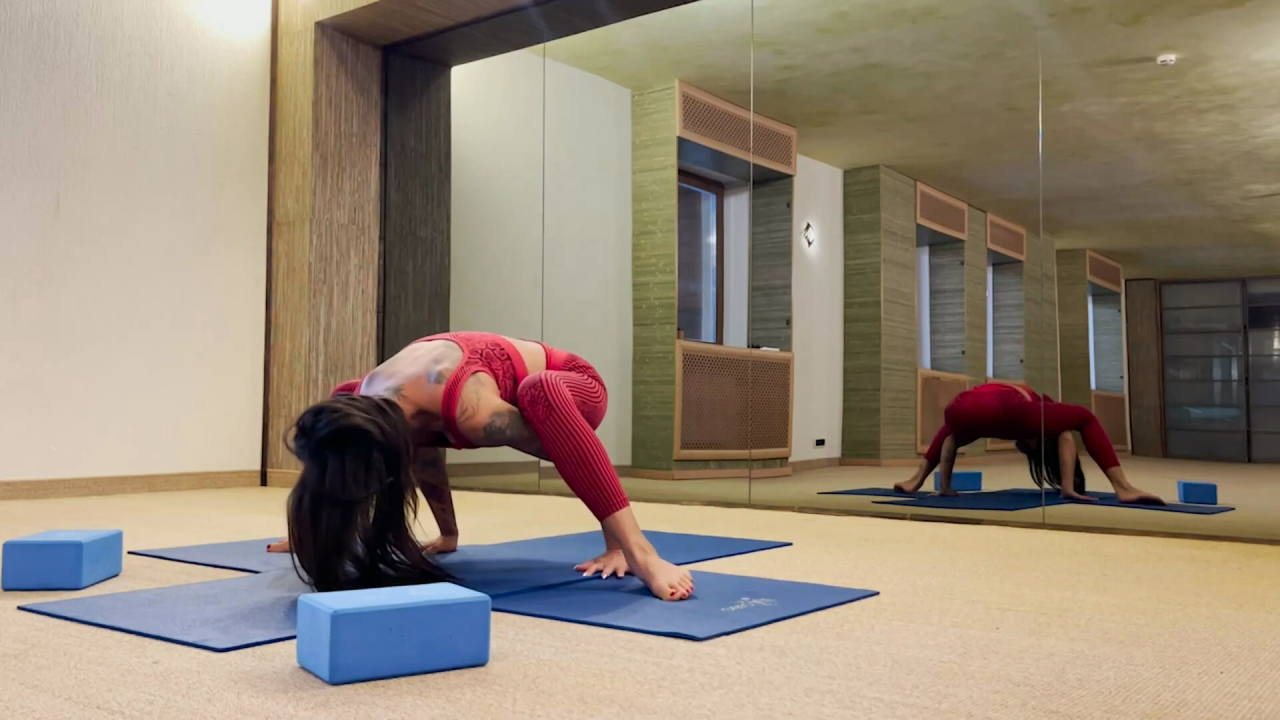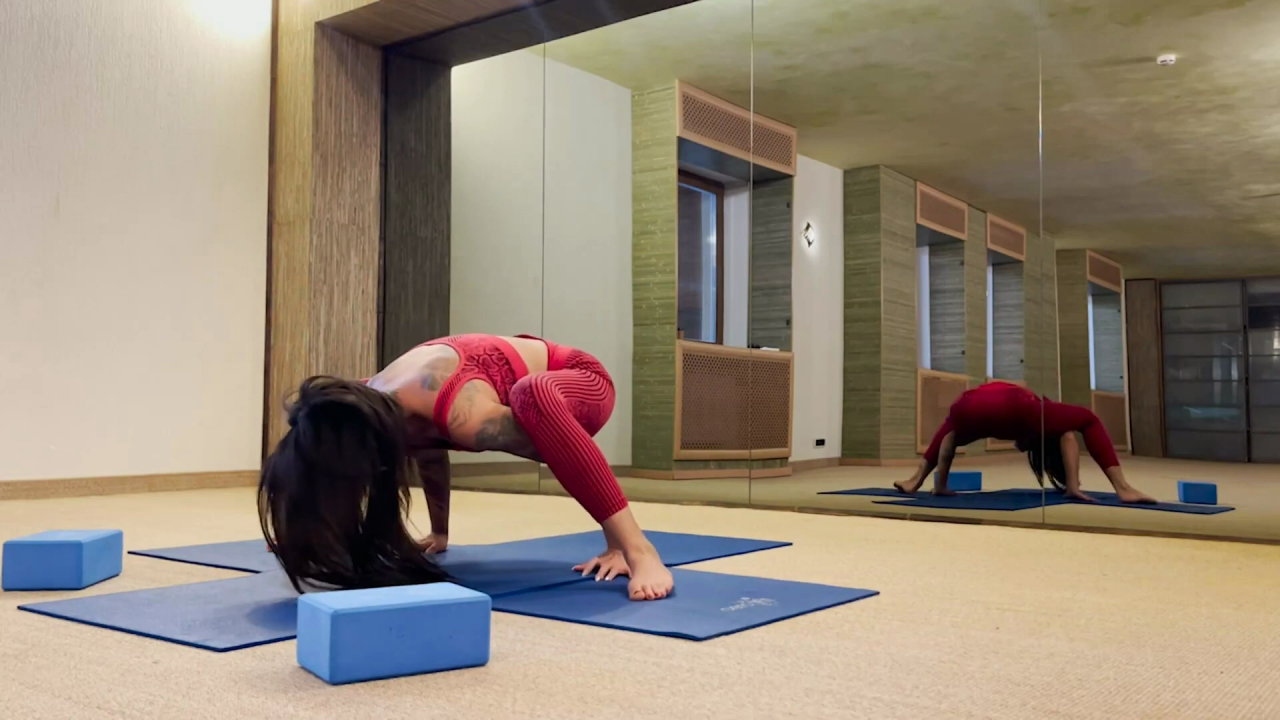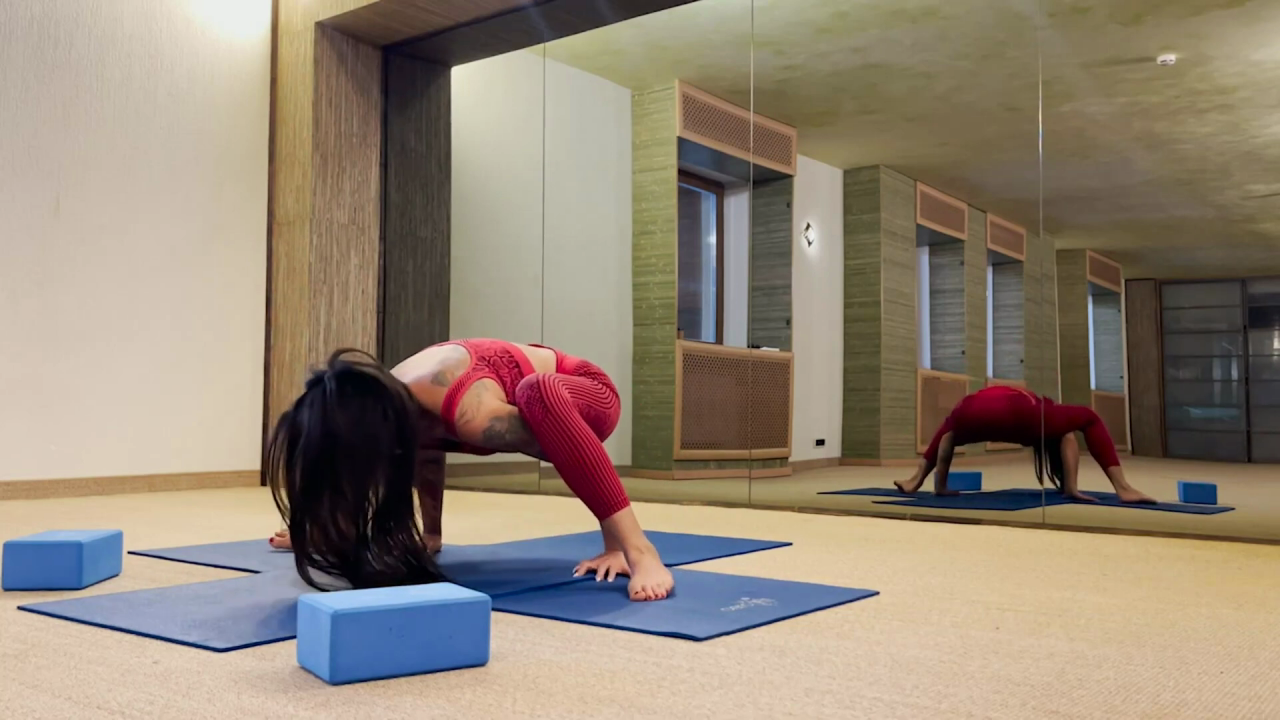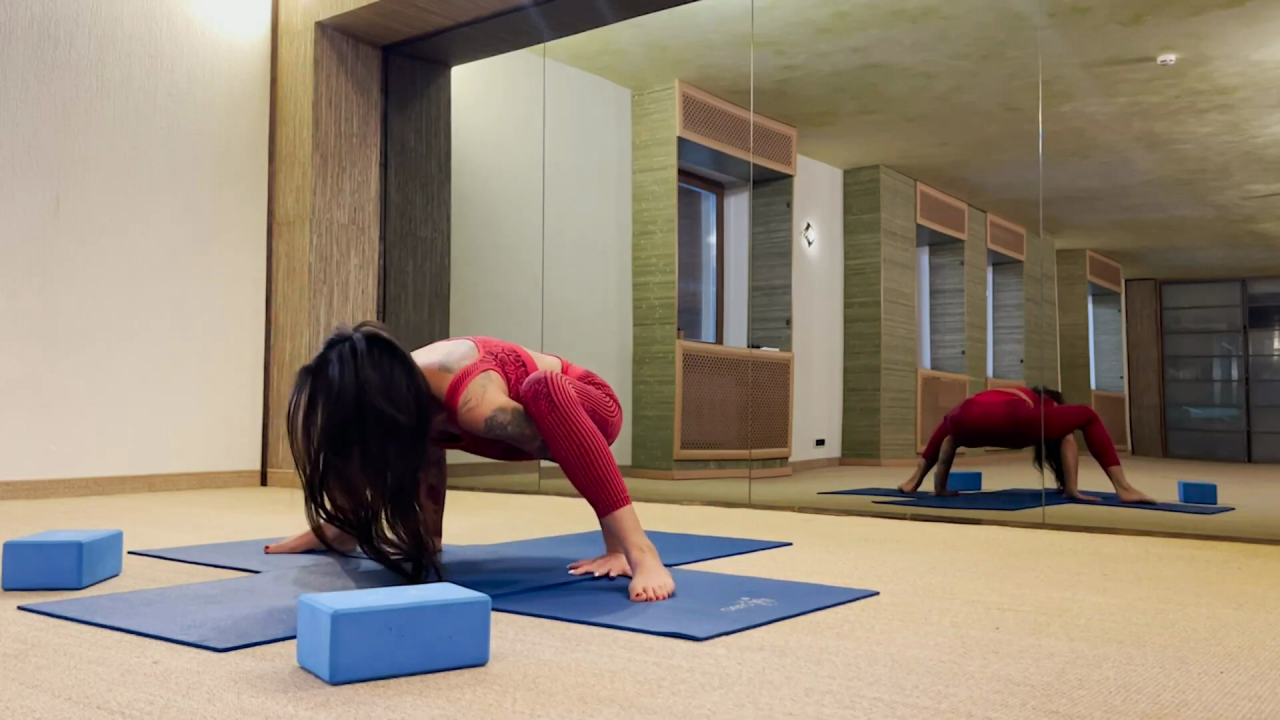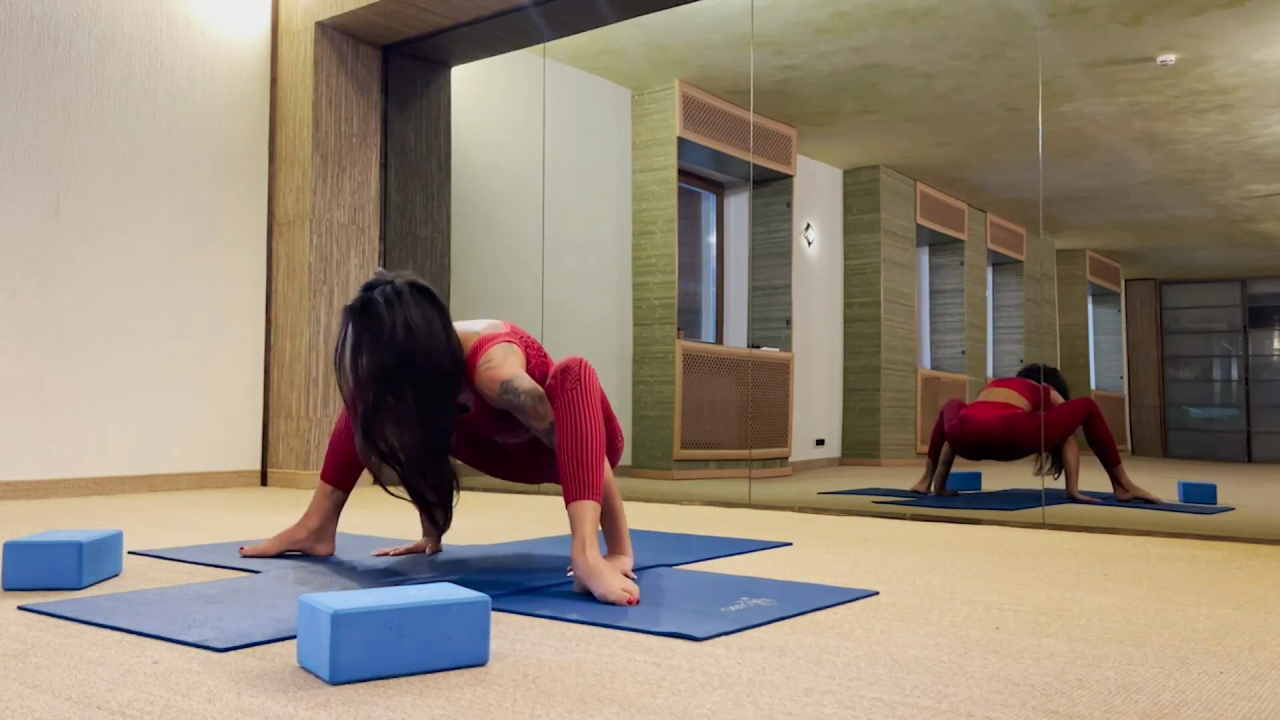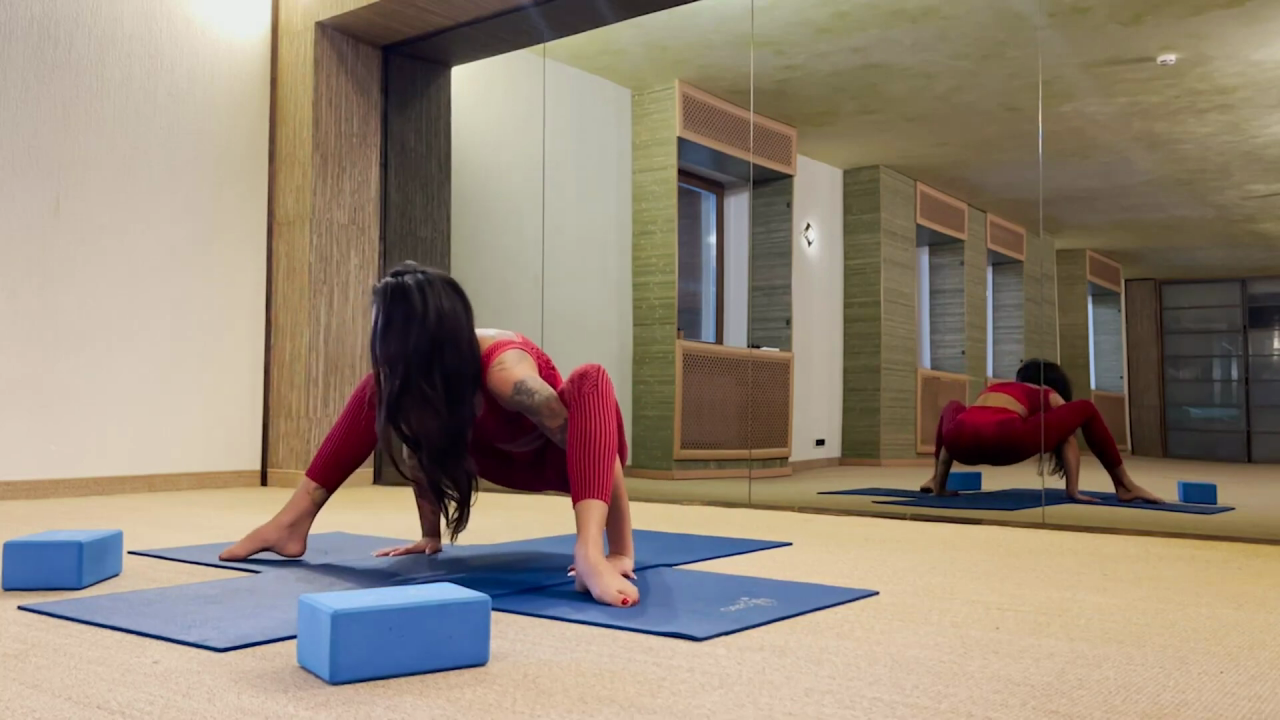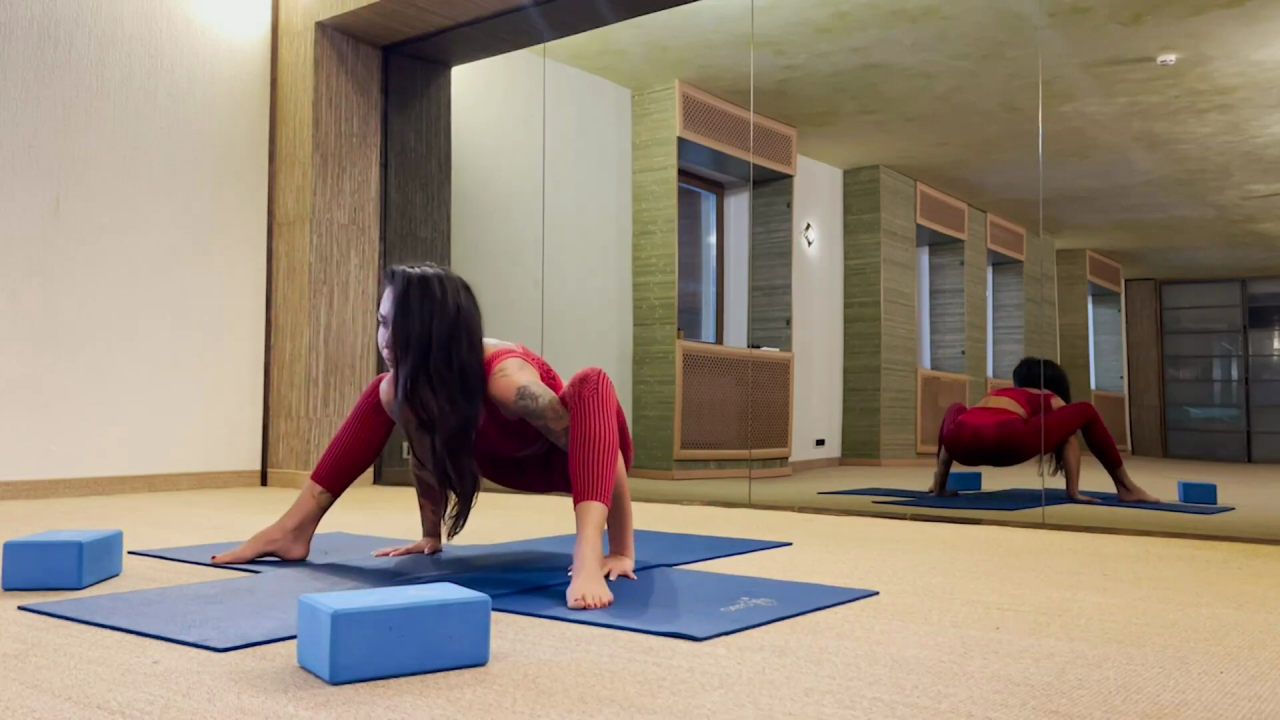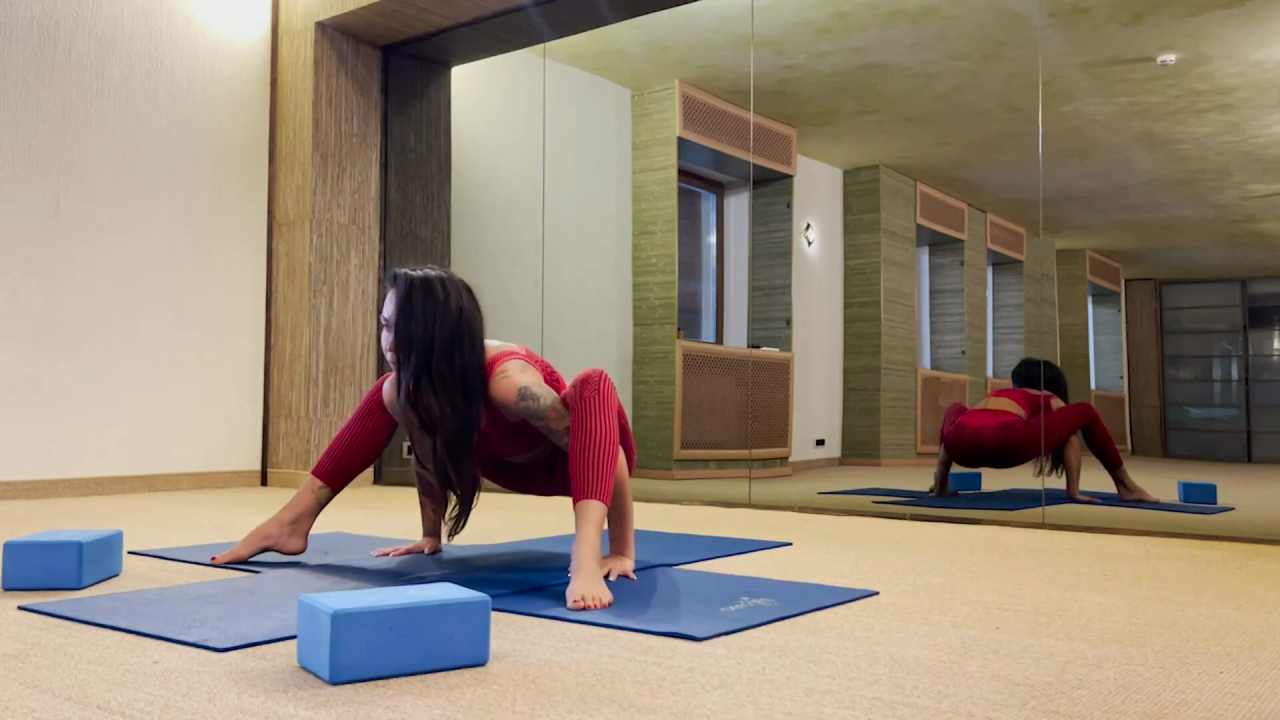
dt=0.5s
person 1, frame 1
left shoulder: (469, 409)
right shoulder: (361, 405)
left wrist: (623, 547)
right wrist: (448, 534)
left hip: (570, 384)
right hip: (511, 390)
left knee: (540, 393)
left ankle: (636, 549)
person 1, frame 2
left shoulder: (463, 415)
right shoulder: (370, 406)
left elbow: (558, 448)
left wrist: (625, 546)
right wrist: (438, 532)
left hip: (578, 382)
right hip: (521, 379)
left knee: (534, 397)
left ankle: (637, 548)
person 1, frame 3
left shoulder: (469, 411)
right shoulder: (383, 403)
right elbow: (428, 453)
left wrist: (627, 547)
right wrist: (431, 533)
left hip: (586, 394)
left knee: (539, 394)
left ankle: (637, 549)
person 1, frame 4
left shoulder: (475, 402)
right shoulder: (403, 392)
right elbow: (429, 457)
left wrist: (624, 550)
right wrist: (430, 536)
left hip: (585, 411)
right hip: (533, 420)
left knee: (544, 391)
left ankle: (641, 553)
right ankle: (341, 531)
person 1, frame 5
left shoulder: (494, 369)
right shoulder: (415, 369)
left elbow: (591, 456)
right elbow: (424, 449)
left wrist: (620, 553)
right wrist: (431, 535)
left hip: (576, 440)
right hip: (511, 450)
left knee: (574, 374)
right knee: (370, 395)
left ankle: (588, 555)
right ankle: (318, 528)
person 1, frame 6
left shoulder: (505, 372)
right shoulder: (406, 380)
left elbow: (599, 452)
right elbow: (418, 452)
left wrist: (620, 554)
right wrist: (430, 536)
left hip: (565, 459)
right hip: (509, 459)
left knee: (589, 382)
right knee: (377, 391)
left ankle: (590, 553)
right ankle: (293, 526)
person 1, frame 7
left shoulder: (505, 379)
right shoulder: (399, 386)
left elbow: (607, 454)
right elbow: (425, 454)
left wrist: (621, 552)
right wrist: (431, 534)
left hip: (567, 460)
right hip: (511, 461)
left knee: (591, 385)
right knee: (381, 395)
left ankle: (588, 557)
right ankle: (296, 529)
person 1, frame 8
left shoulder: (508, 381)
right shoulder: (404, 387)
left elbow: (612, 453)
right elbow: (427, 455)
left wrist: (622, 553)
right wrist: (431, 536)
left hip: (574, 464)
right hip: (515, 465)
left knee: (593, 387)
right knee: (386, 396)
left ankle: (586, 556)
right ankle: (293, 522)
person 2, frame 1
right shoulder: (1046, 416)
left elbow: (950, 439)
right elbow: (1066, 436)
left wrist: (944, 487)
right wrist: (1068, 486)
left hip: (961, 409)
right hip: (1003, 410)
left knee: (952, 430)
right knee: (1086, 419)
left ankle: (914, 481)
right ankle: (1123, 488)
person 2, frame 2
right shoulder: (1041, 411)
left elbow: (948, 438)
right elbow: (1068, 436)
left wrist: (940, 486)
right wrist: (1073, 487)
left hip: (967, 409)
right hip: (1011, 408)
left knee: (953, 427)
right knee: (1088, 421)
left ankle: (915, 481)
right ankle: (1123, 489)
person 2, frame 3
right shoulder: (1040, 408)
left elbow: (947, 438)
right elbow: (1068, 437)
left wrist: (940, 485)
right wrist: (1071, 487)
left hip: (969, 413)
right hip: (1013, 414)
left knee: (951, 426)
right knee: (1089, 419)
left ankle: (915, 480)
right ankle: (1122, 488)
person 2, frame 4
right shoulder: (1051, 407)
left elbow: (949, 439)
right elbow: (1067, 438)
left wrist: (940, 486)
right wrist: (1072, 488)
left hip: (968, 421)
right hip: (1011, 419)
left knee: (951, 421)
right knee: (1087, 417)
left ankle: (914, 481)
right ankle: (1123, 488)
person 2, frame 5
left shoulder: (993, 386)
right shoulder: (1051, 394)
right elbow: (1068, 438)
left wrist: (939, 486)
right wrist: (1073, 489)
left hip: (967, 435)
right hip: (1009, 434)
left knee: (952, 407)
right knee: (1087, 408)
left ankle: (926, 480)
right ankle: (1122, 486)
person 2, frame 6
left shoulder: (993, 389)
right shoulder: (1051, 396)
right elbow: (1068, 438)
left wrist: (939, 485)
right wrist: (1073, 490)
left hip: (962, 441)
right hip: (1005, 439)
left knee: (953, 408)
right knee: (1085, 410)
left ankle: (935, 482)
right ankle: (1124, 487)
person 2, frame 7
left shoulder: (997, 393)
right shoulder: (1052, 399)
right elbow: (1070, 439)
left wrist: (939, 485)
right wrist: (1073, 491)
left hip: (962, 441)
right hip: (1006, 440)
left knee: (955, 410)
right knee: (1085, 412)
left ankle: (940, 484)
right ankle: (1125, 487)
person 2, frame 8
left shoulder: (995, 395)
right shoulder: (1052, 401)
left elbow: (948, 438)
right elbow: (1071, 439)
left wrist: (939, 485)
right wrist: (1074, 491)
left hip: (962, 444)
right hip: (1007, 443)
left knee: (956, 410)
right knee: (1085, 412)
left ankle: (942, 485)
right ankle: (1125, 487)
